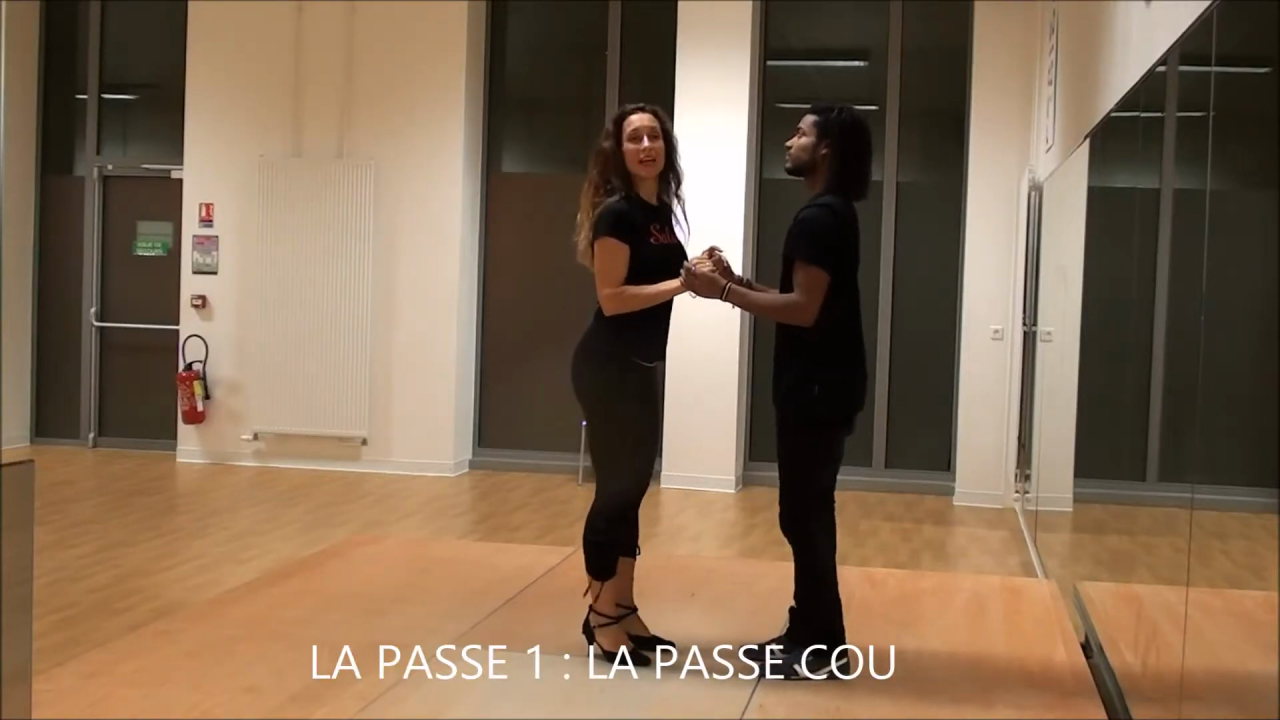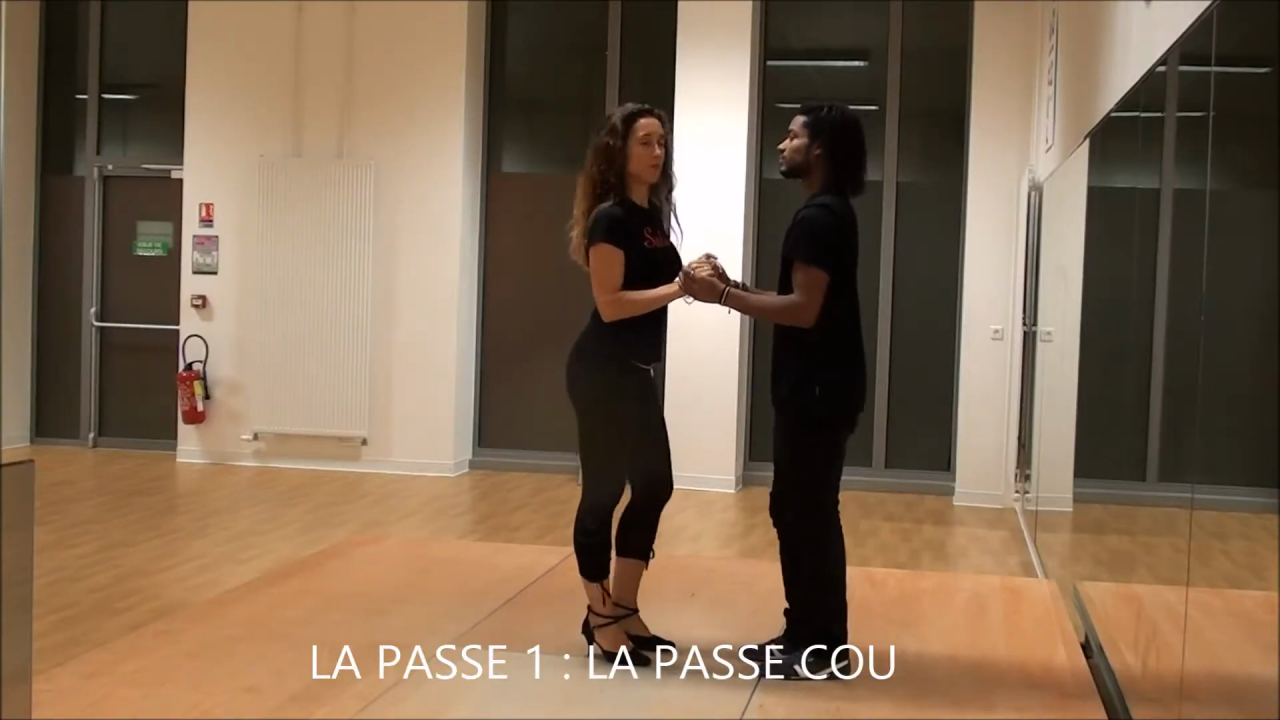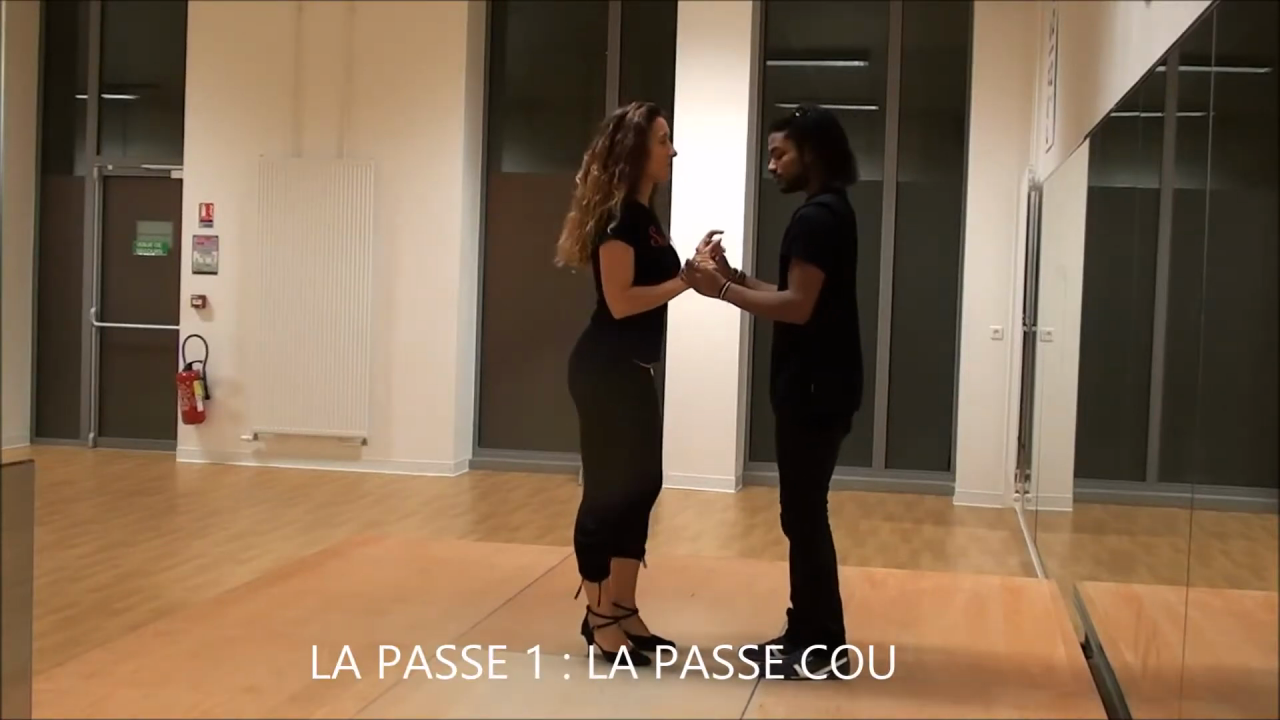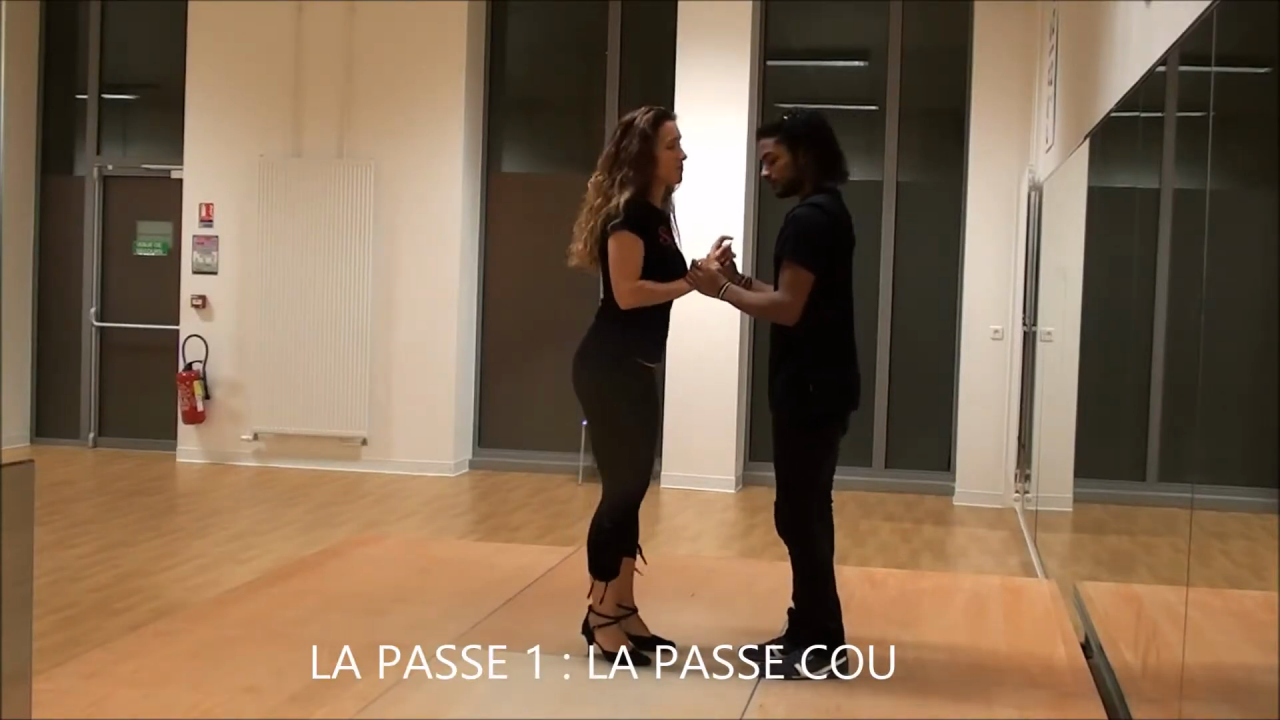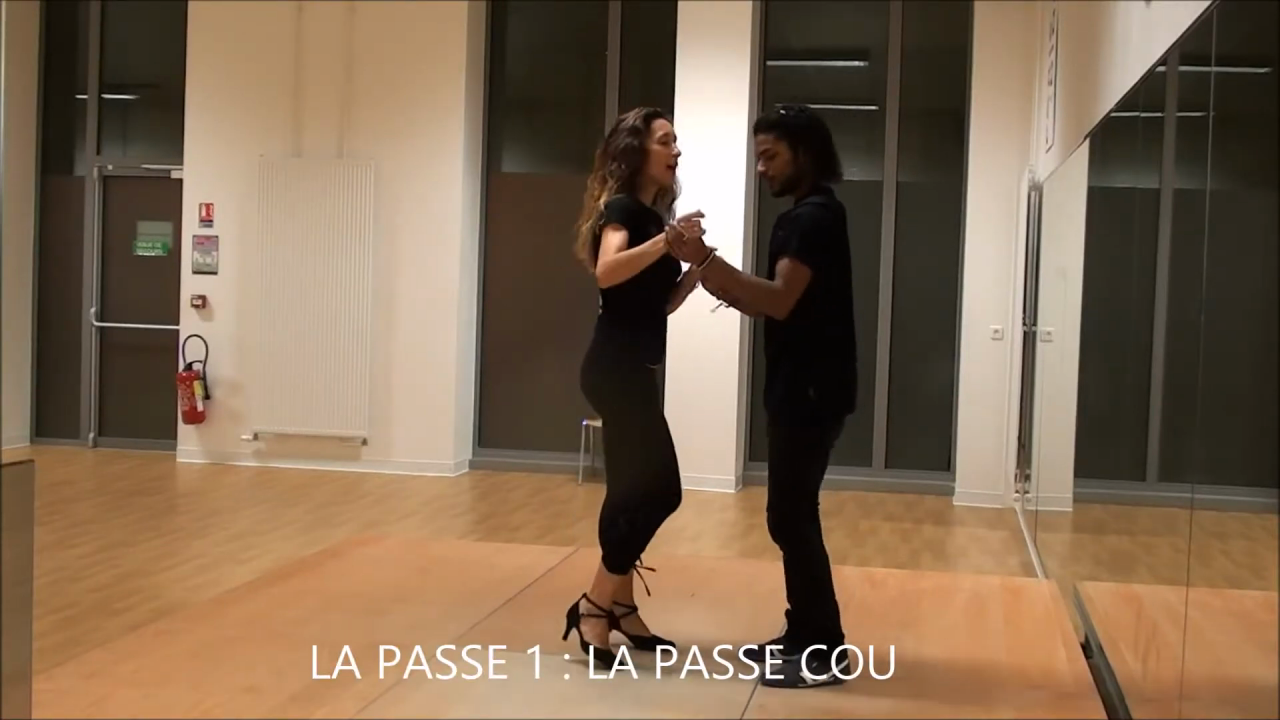
dt=0.4s
person 1, frame 1
left shoulder: (819, 217)
right shoulder: (832, 214)
left elbow: (803, 308)
left wrist: (723, 291)
right wrist: (735, 281)
left hip: (817, 389)
right hip: (816, 386)
left knee: (805, 515)
right knee: (805, 513)
left ankle: (822, 645)
right ankle: (806, 633)
person 1, frame 2
left shoulder: (819, 218)
right shoulder: (828, 214)
left elbow: (803, 310)
left wrist: (721, 296)
right wrist: (733, 286)
left hip: (819, 392)
right hip: (808, 389)
left knee: (813, 515)
right knee: (790, 510)
left ankle: (825, 647)
right ankle: (802, 633)
person 1, frame 3
left shoulder: (816, 216)
right shoulder: (829, 212)
left elbow: (798, 307)
left wrist: (720, 289)
right wrist: (733, 276)
left hip: (814, 389)
right hip: (815, 386)
left knee: (804, 515)
right knee: (801, 513)
left ankle: (824, 645)
right ankle: (805, 633)
person 1, frame 4
left shoulder: (808, 217)
right shoulder: (828, 213)
left elbow: (787, 308)
left wrist: (720, 286)
right wrist: (738, 279)
left hip: (809, 388)
right hip: (820, 386)
left knee: (796, 515)
right knee: (808, 511)
left ankle: (824, 643)
right ankle: (807, 632)
person 1, frame 5
left shoulder: (816, 216)
right shoulder: (801, 217)
left elbow: (780, 300)
right elbow: (768, 303)
left wrist: (706, 262)
right wrist: (710, 269)
left hip: (813, 391)
right hip: (796, 388)
left knee: (791, 515)
right knee: (792, 512)
left ankle: (826, 649)
right ankle: (803, 633)
person 2, frame 1
left shoulder: (661, 211)
right shoulder: (617, 212)
right elbow: (612, 298)
left wrist: (698, 274)
right wrist: (682, 283)
left hip: (638, 367)
right hip: (607, 366)
left knee: (632, 487)
right knee: (615, 487)
left ankle: (623, 610)
right ankle: (601, 618)
person 2, frame 2
left shoulder: (654, 214)
right shoulder: (611, 217)
right elbow: (610, 303)
right wrist: (679, 288)
left hip: (634, 371)
right hip: (602, 370)
left knee: (655, 486)
right knee: (603, 490)
left ankle: (622, 607)
right ankle: (600, 617)
person 2, frame 3
left shoulder: (644, 214)
right shoulder: (619, 215)
right elbow: (620, 301)
right wrist: (687, 280)
left hip: (633, 370)
right hip: (604, 370)
left knee: (641, 487)
right knee: (606, 489)
left ankle: (623, 609)
right ankle: (598, 617)
person 2, frame 4
left shoulder: (654, 215)
right shoulder: (629, 212)
right elbow: (627, 292)
right wrist: (694, 280)
left hip: (634, 369)
right hip: (609, 368)
left knee: (630, 488)
right knee: (622, 487)
left ankle: (622, 610)
right ankle: (601, 614)
person 2, frame 5
left shoulder: (652, 213)
right shoulder: (623, 208)
right elbow: (607, 271)
left wrist: (695, 269)
right wrist: (668, 241)
left hip: (633, 367)
right hip: (616, 368)
left knee: (633, 488)
right knee: (658, 488)
left ankle: (619, 604)
right ankle: (593, 603)
